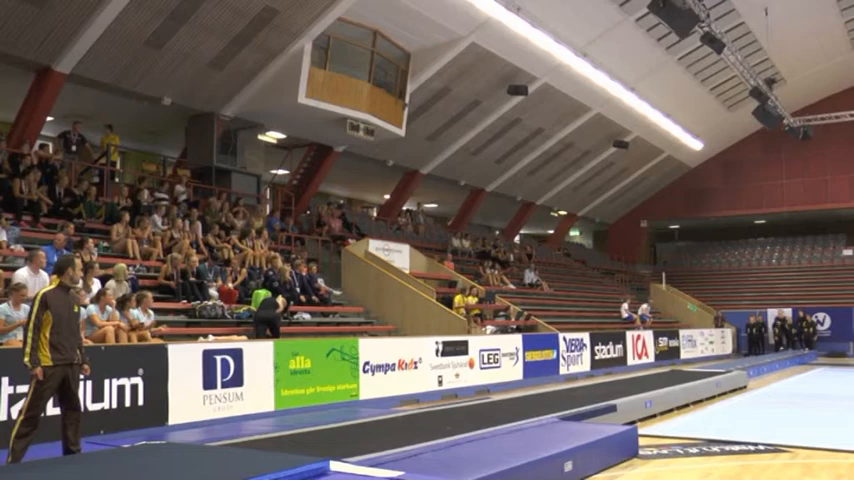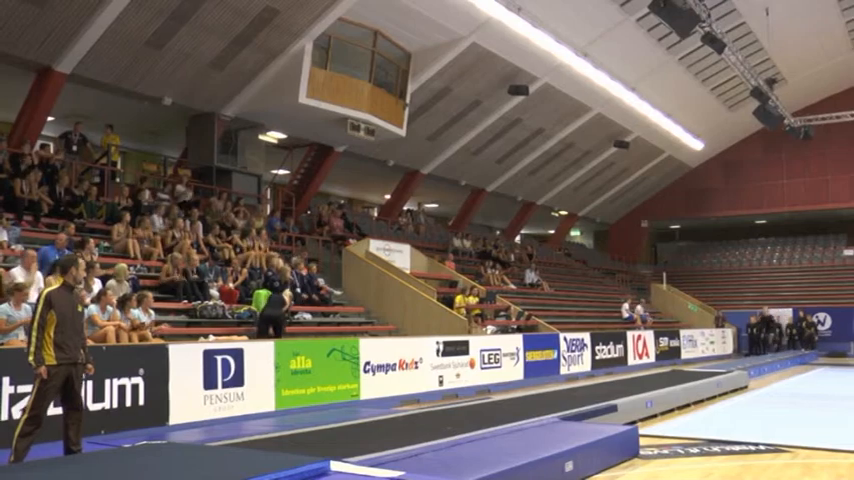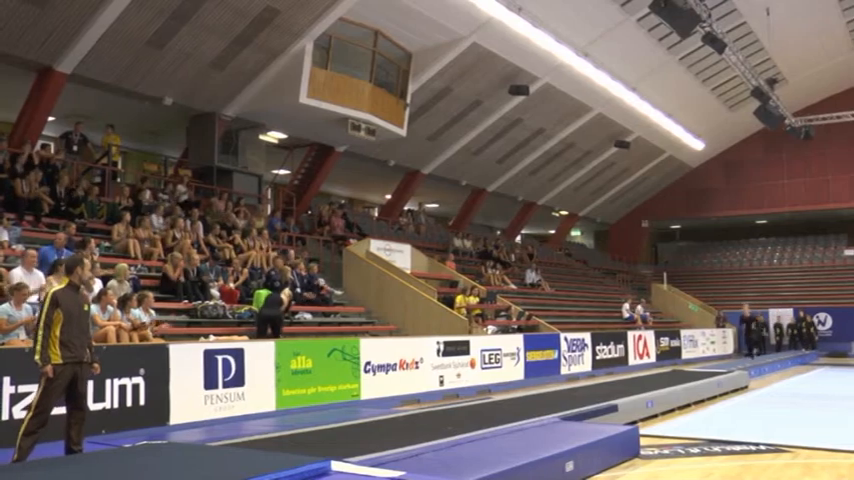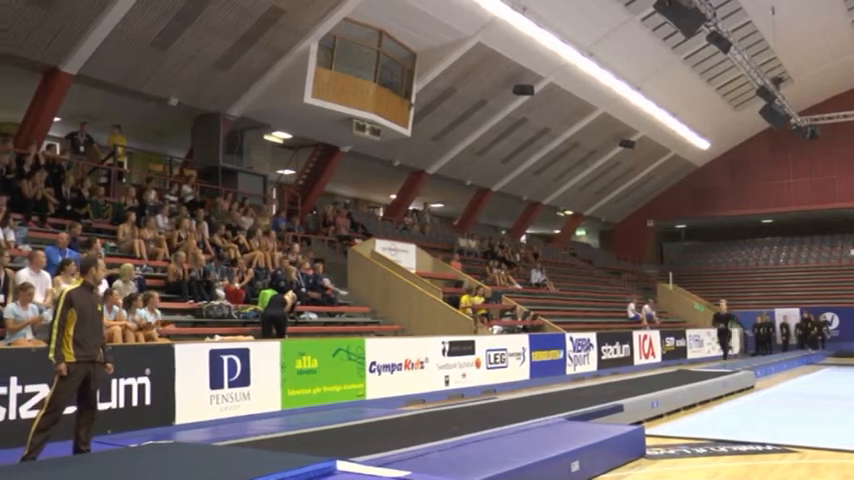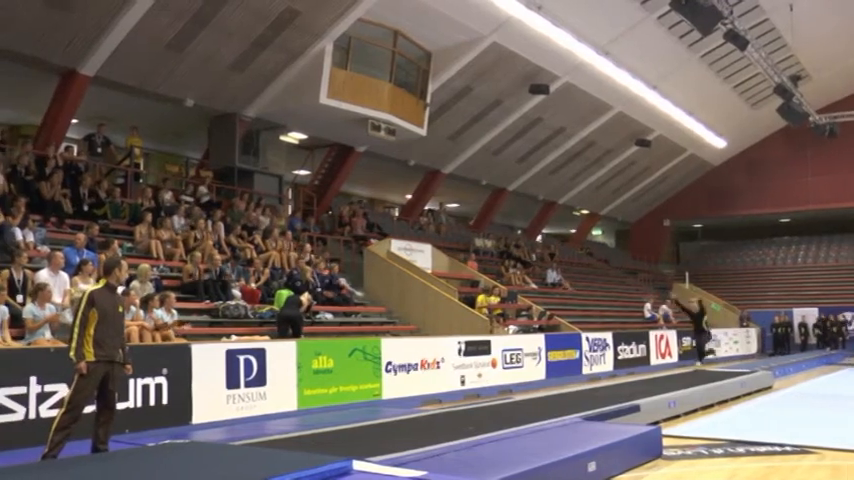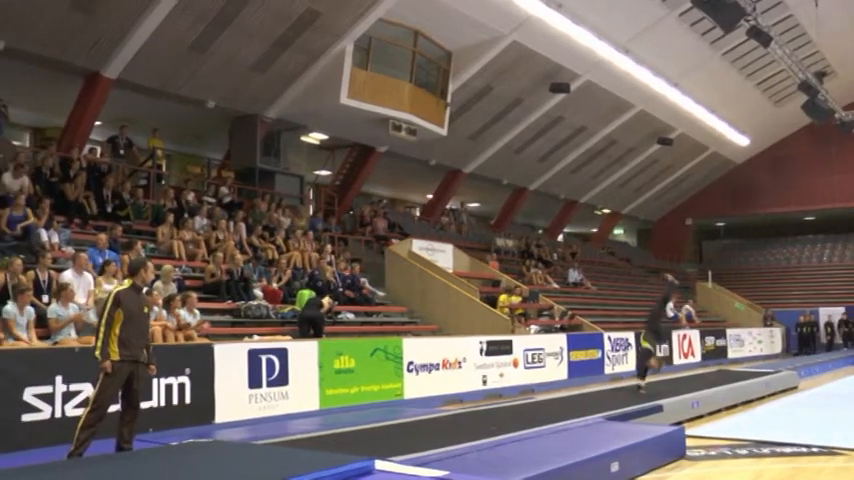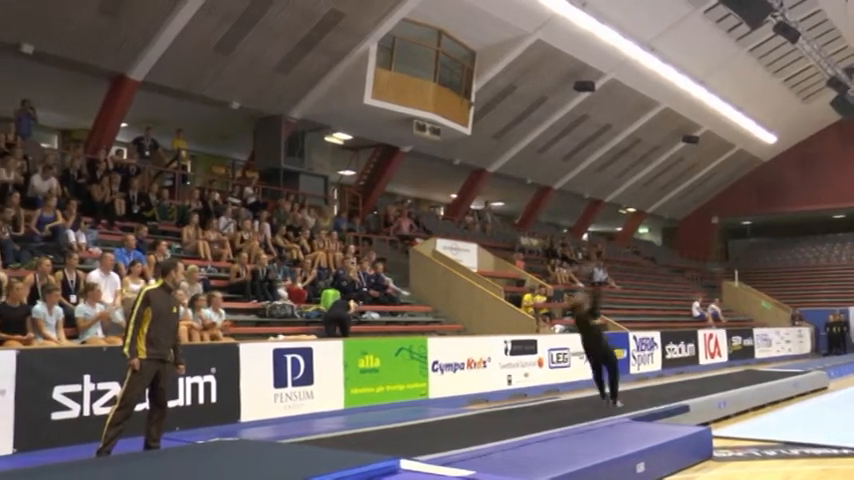
dt=0.5s
person 1, frame 1
left shoulder: (73, 299)
right shoulder: (46, 296)
right elbow: (32, 329)
left wrist: (83, 360)
right wrist: (33, 362)
left hip: (71, 365)
right hip: (49, 365)
left knee: (73, 411)
right knee: (31, 413)
left ankle: (73, 453)
right ankle: (14, 459)
person 1, frame 2
left shoulder: (77, 299)
right shoulder: (50, 295)
right elbow: (36, 329)
left wrist: (87, 359)
right wrist: (37, 361)
left hip: (75, 364)
right hip: (53, 364)
left knee: (75, 410)
right knee: (35, 413)
left ankle: (73, 453)
right ankle: (16, 458)
person 1, frame 3
left shoulder: (83, 299)
right shoulder: (56, 295)
right elbow: (42, 328)
left wrist: (92, 359)
right wrist: (43, 361)
left hip: (81, 363)
right hip: (59, 363)
left knee: (78, 410)
right knee: (40, 411)
left ankle: (74, 452)
right ankle: (19, 457)
person 1, frame 4
left shoulder: (97, 298)
right shoulder: (70, 294)
right elbow: (57, 327)
left wrist: (106, 358)
right wrist: (58, 359)
left hip: (93, 362)
right hip: (72, 362)
left knee: (89, 409)
right knee: (53, 408)
left ankle: (82, 451)
right ankle: (30, 455)
person 1, frame 5
left shoulder: (118, 300)
right shoulder: (93, 294)
right elbow: (78, 326)
left wrist: (126, 359)
right wrist: (78, 357)
left hip: (113, 362)
right hip: (92, 361)
left knee: (107, 408)
right knee: (73, 407)
left ankle: (100, 449)
right ankle: (51, 453)
person 1, frame 6
left shoulder: (144, 300)
right shoulder: (119, 294)
right elbow: (104, 325)
left wrist: (149, 360)
right wrist: (103, 356)
left hip: (137, 362)
right hip: (117, 360)
left knee: (132, 407)
right knee: (99, 406)
left ankle: (124, 448)
right ankle: (76, 451)
person 1, frame 7
left shoulder: (174, 301)
right shoulder: (149, 293)
right elbow: (133, 323)
left wrist: (178, 360)
right wrist: (131, 354)
left hip: (164, 361)
right hip: (144, 359)
left knee: (160, 406)
right knee: (126, 403)
left ankle: (152, 446)
right ankle: (104, 449)
